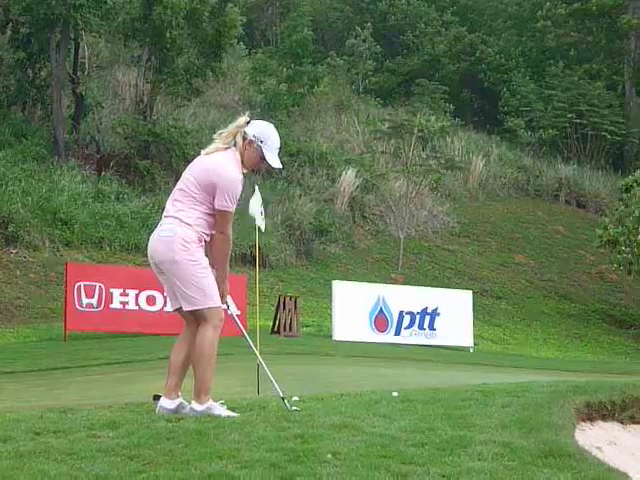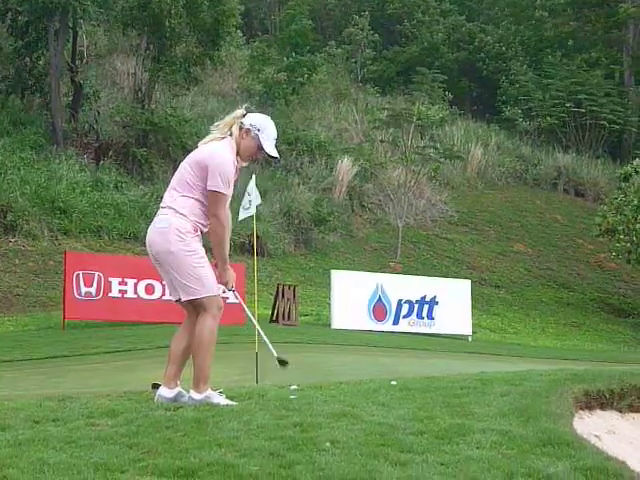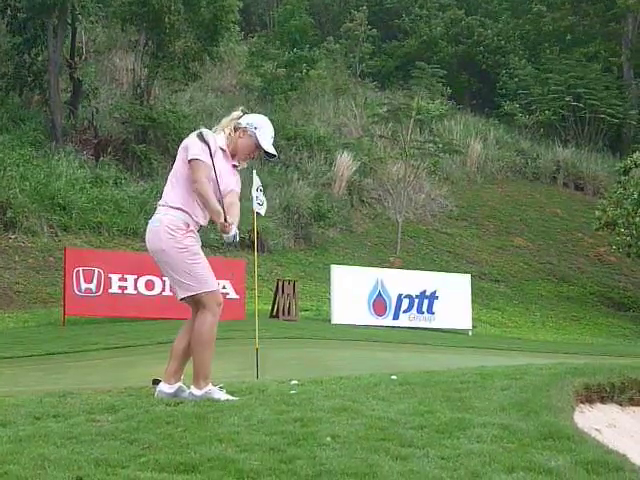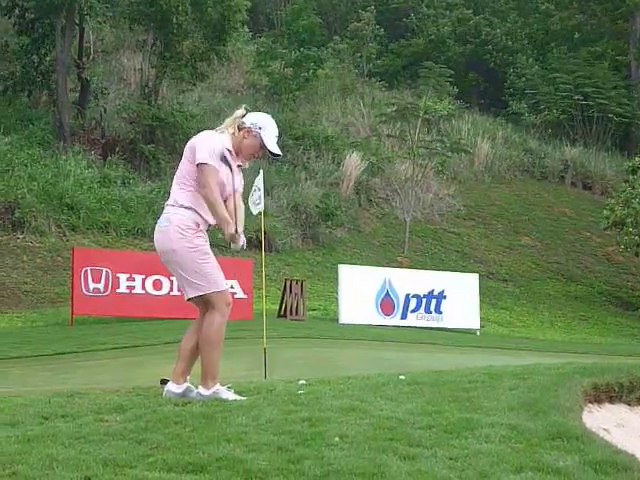
dt=0.3s
person 1, frame 1
left shoulder: (217, 159)
right shoulder: (230, 174)
right elbow: (223, 233)
left wrist: (213, 270)
right wrist: (222, 279)
left hip: (162, 242)
right hip: (180, 243)
left knee: (195, 323)
right knee: (212, 319)
left ankle: (170, 398)
right ankle: (202, 402)
person 1, frame 2
left shoulder: (225, 159)
right shoulder: (221, 156)
left elbow: (222, 215)
right elbow: (216, 216)
left wrist: (224, 261)
right wrist: (224, 267)
left hip: (164, 234)
right hip: (177, 234)
left knee: (196, 313)
right knee: (212, 308)
left ankle: (169, 388)
right ankle: (201, 391)
person 1, frame 3
left shoulder: (231, 167)
right shoulder: (203, 140)
left elbow: (233, 203)
right elbow: (199, 183)
left wrist: (231, 226)
right wrist: (219, 215)
left hip: (178, 233)
right hip: (172, 229)
left knee: (202, 309)
right knee: (212, 303)
left ankle: (170, 383)
right ankle: (201, 386)
person 1, frame 4
left shoulder: (235, 167)
right shoulder: (209, 142)
left elbow: (235, 206)
right elbow: (208, 191)
left wrist: (238, 232)
right wrist: (228, 226)
left hip: (177, 233)
right hip: (181, 230)
left knee: (210, 310)
right knee: (221, 304)
left ankle: (177, 383)
right ankle: (209, 386)
